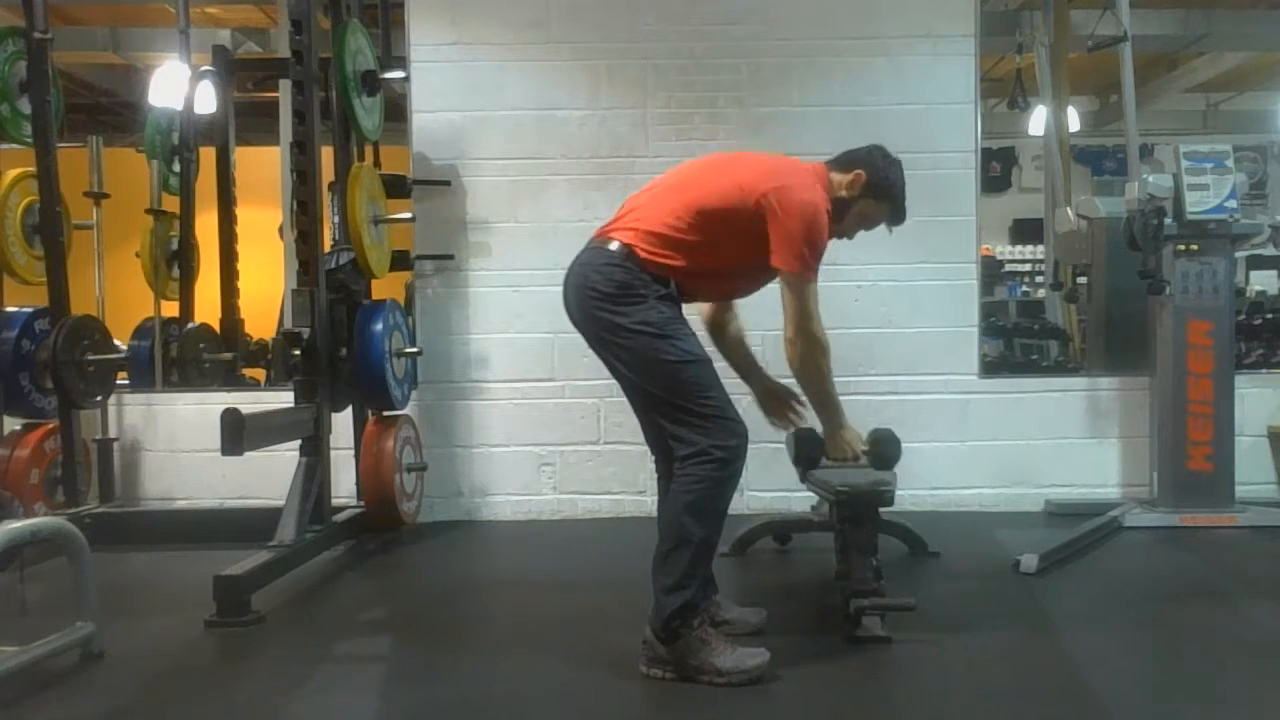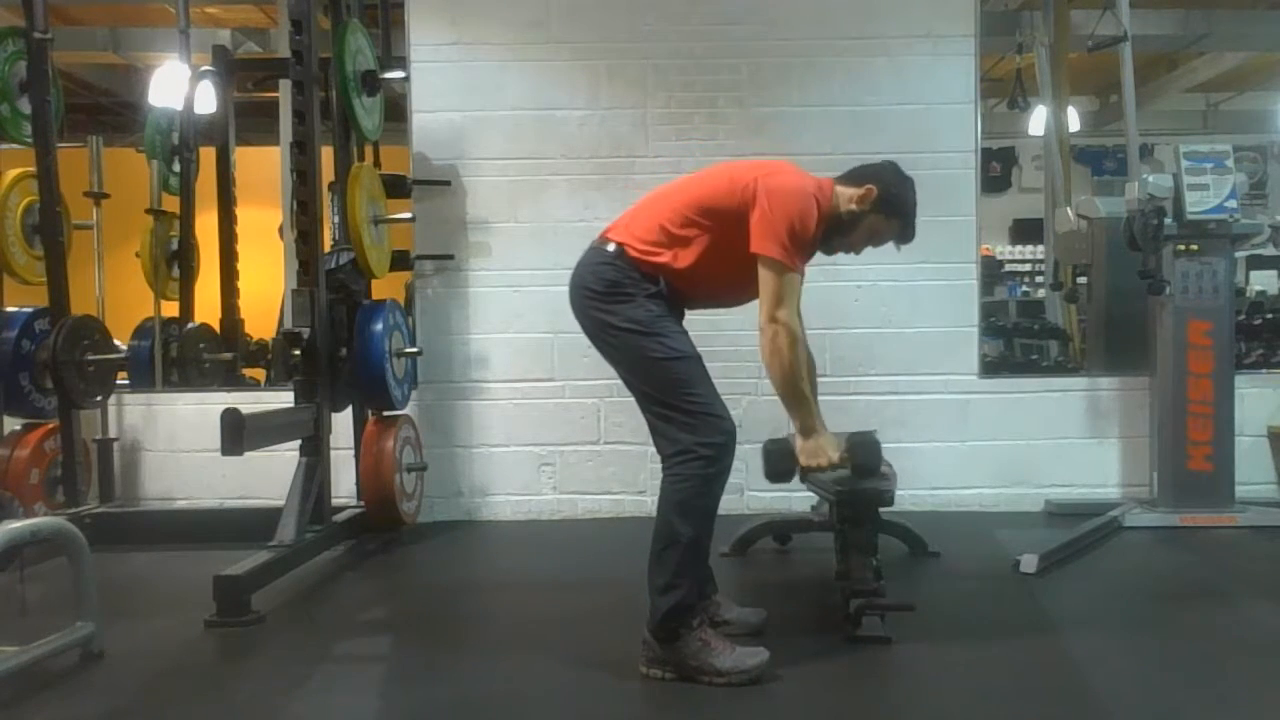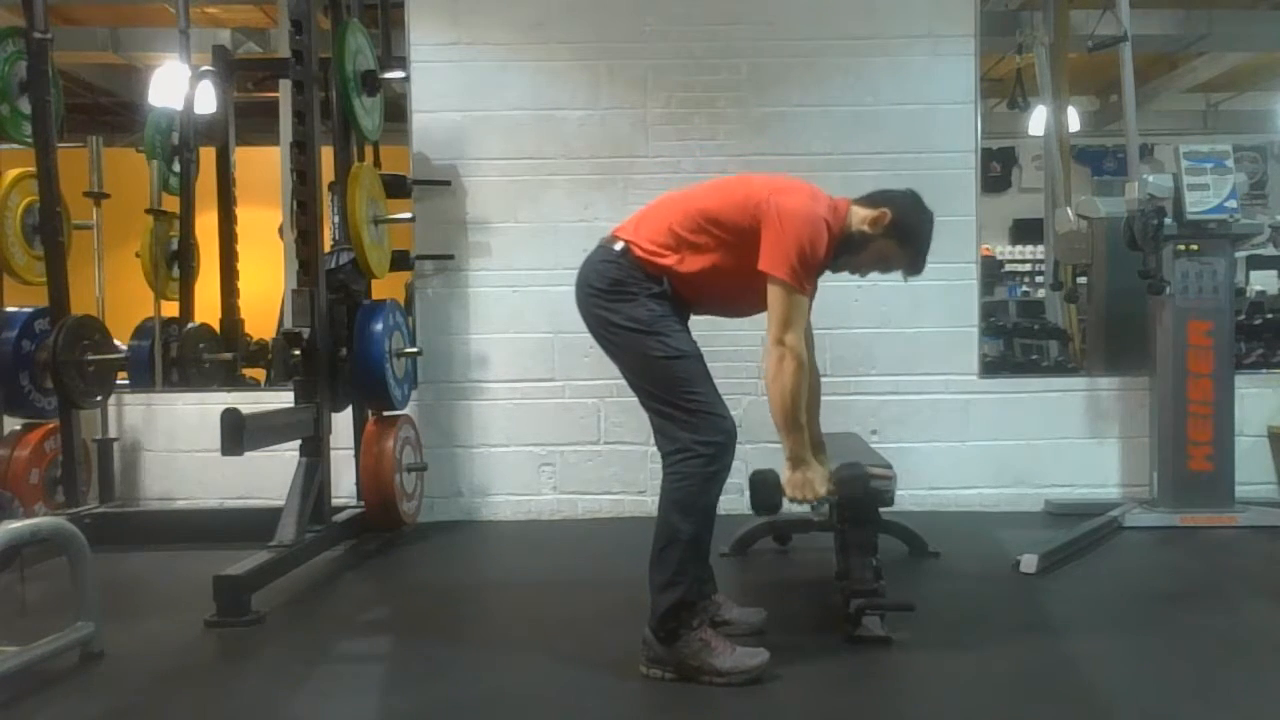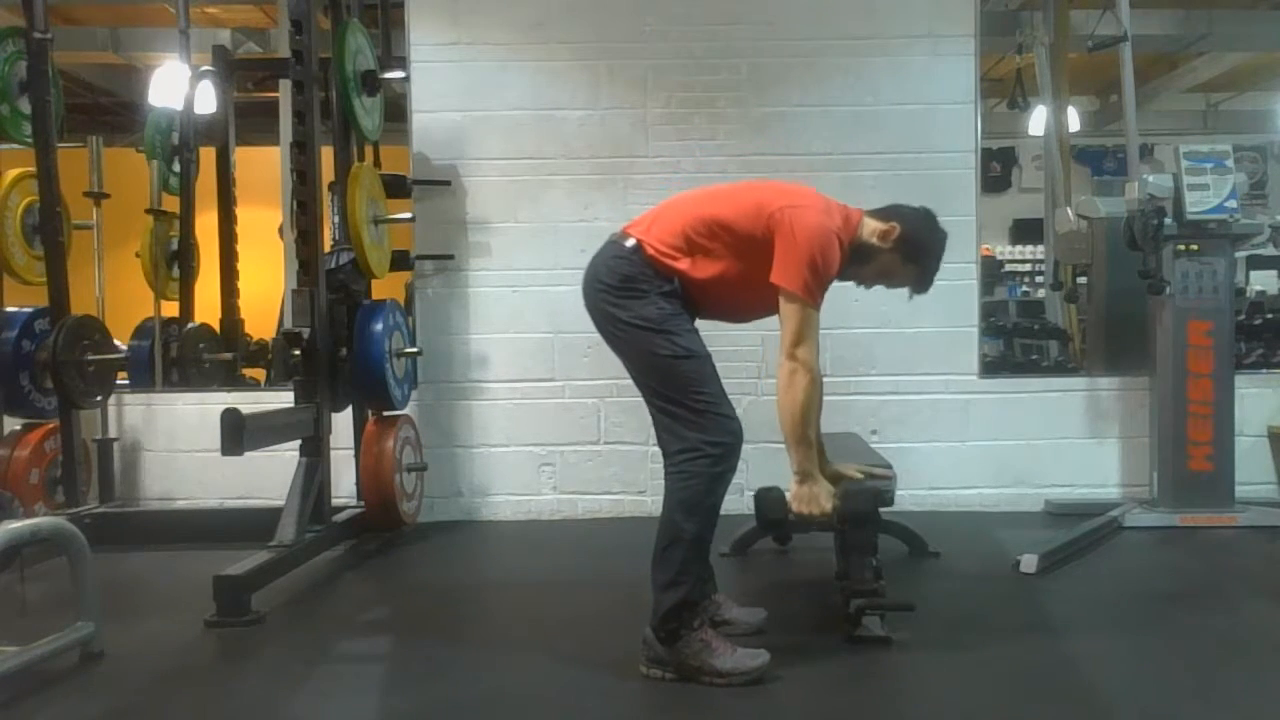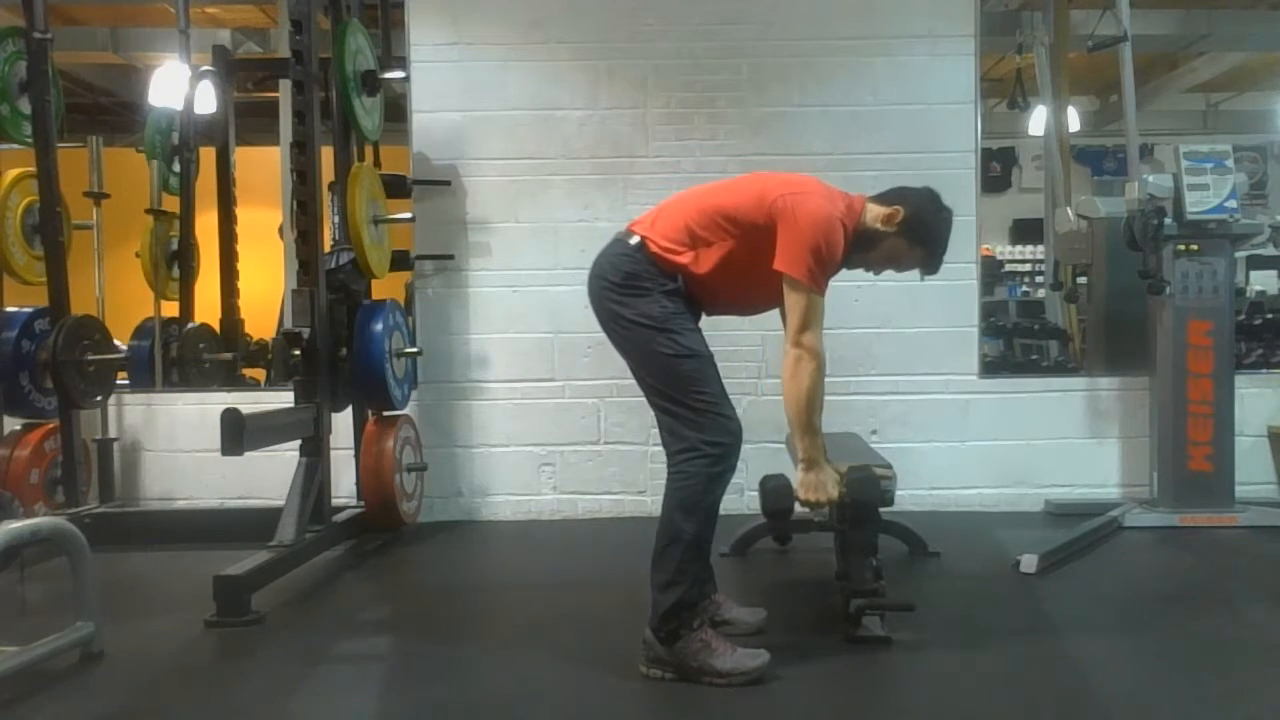
dt=0.3s
person 1, frame 1
left shoulder: (776, 188)
right shoulder: (804, 201)
left elbow: (718, 314)
right elbow: (803, 336)
left wrist: (761, 385)
right wrist: (835, 426)
left hip: (600, 276)
right hip: (622, 284)
left knee: (688, 444)
right knee: (717, 442)
left ankle: (694, 598)
right ankle: (675, 635)
person 1, frame 2
left shoulder: (796, 213)
right shoulder: (793, 198)
left elbow: (786, 339)
right elbow: (779, 328)
left wrist: (808, 429)
right wrist: (811, 431)
left hip: (615, 282)
right hip: (620, 283)
left knee: (693, 441)
right knee: (705, 440)
left ankle: (694, 597)
right ankle: (672, 635)
person 1, frame 3
left shoulder: (811, 231)
right shoulder: (803, 221)
left elbow: (801, 355)
right elbow: (784, 351)
left wrist: (816, 452)
right wrist: (799, 460)
left hip: (630, 283)
right hip: (623, 283)
left knee: (700, 440)
right knee: (706, 441)
left ankle: (695, 597)
right ankle: (673, 634)
person 1, frame 4
left shoulder: (820, 232)
right shoulder: (816, 232)
left elbow: (802, 361)
right elbow: (796, 363)
left wrist: (819, 460)
right wrist: (805, 475)
left hip: (632, 278)
right hip: (633, 279)
left knee: (703, 440)
right knee: (711, 442)
left ankle: (695, 597)
right ankle: (674, 635)
person 1, frame 5
left shoulder: (824, 223)
right shoulder: (820, 219)
left elbow: (803, 347)
right elbow: (802, 349)
left wrist: (817, 456)
right wrist: (810, 463)
left hip: (644, 280)
right hip: (638, 279)
left knee: (706, 441)
right knee: (710, 443)
left ankle: (695, 597)
right ankle: (674, 635)
